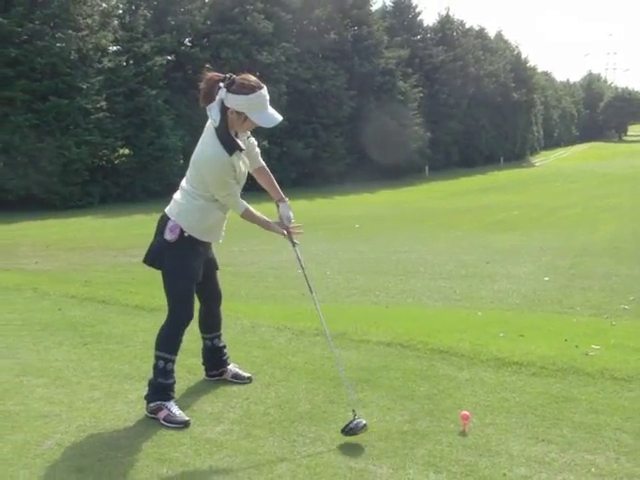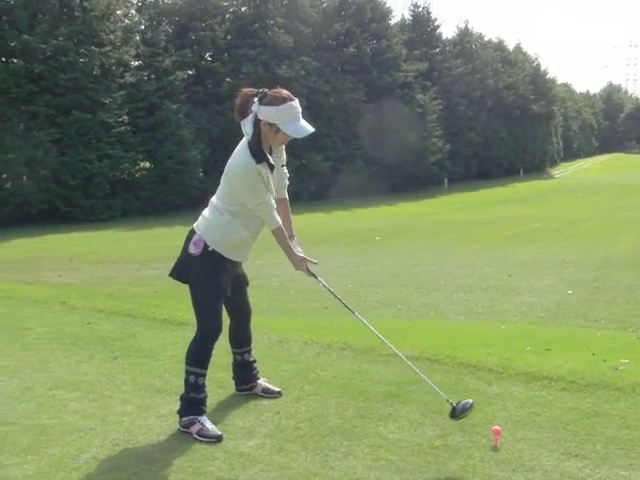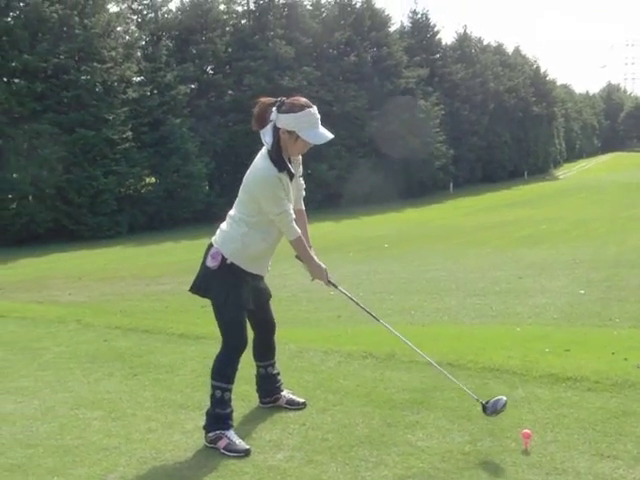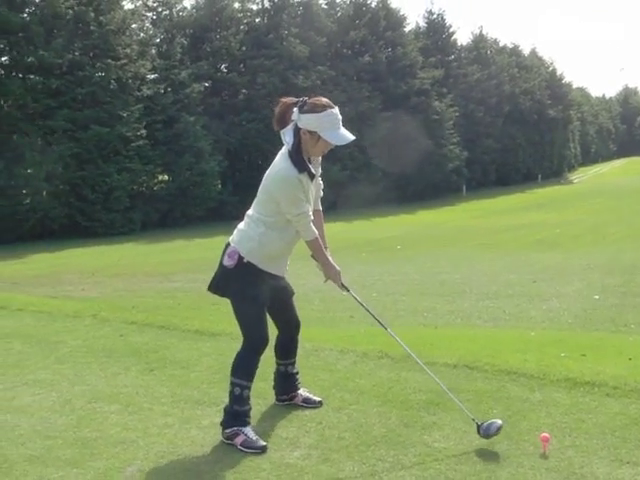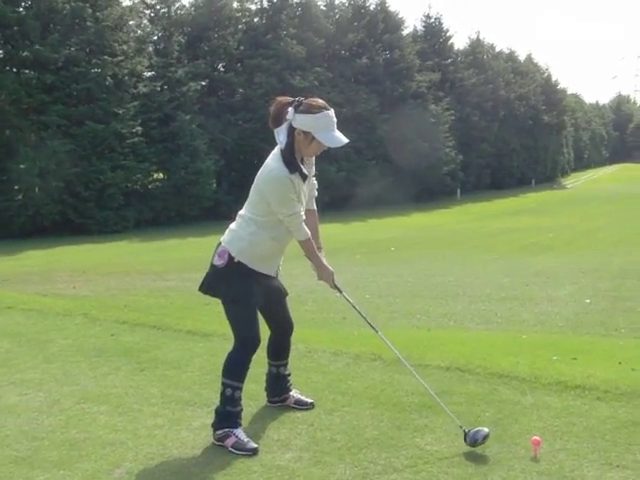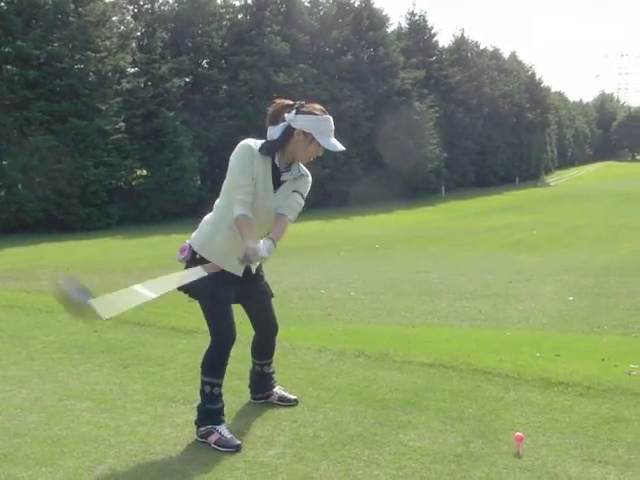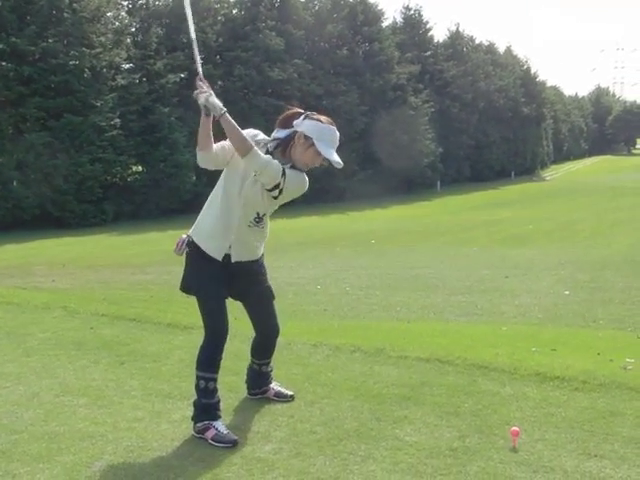
dt=0.4s
person 1, frame 1
left shoulder: (235, 128)
right shoulder: (216, 156)
left elbow: (257, 164)
right elbow: (234, 204)
left wrist: (282, 203)
right wrist: (272, 227)
left hip: (198, 233)
right hip: (182, 234)
left knee: (212, 299)
right knee: (181, 312)
left ankle: (216, 365)
right ankle: (159, 397)
person 1, frame 2
left shoulder: (273, 148)
right shoulder: (245, 166)
left elbow: (281, 196)
right elbow: (268, 216)
left wrist: (293, 243)
right wrist: (292, 254)
left hip: (229, 251)
right hip: (208, 250)
left knee: (242, 315)
right knee: (210, 327)
left ankle: (246, 379)
right ankle: (190, 411)
person 1, frame 3
left shoulder: (290, 158)
right shoulder: (266, 175)
left elbow: (298, 207)
right elbow: (287, 225)
left wrist: (310, 253)
right wrist: (312, 263)
left hip: (250, 263)
right hip: (228, 263)
left knee: (265, 328)
right knee: (235, 341)
left ankle: (270, 392)
right ankle: (217, 427)
person 1, frame 4
left shoulder: (309, 159)
right shoulder: (286, 175)
left elbow: (315, 209)
right elbow: (305, 227)
left wrist: (326, 255)
right wrist: (327, 264)
left hip: (270, 263)
right hip: (246, 263)
left knee: (290, 326)
right knee: (256, 339)
left ankle: (287, 389)
right ankle: (235, 423)
person 1, frame 5
left shoulder: (304, 161)
right shoulder: (277, 174)
left elbow: (310, 209)
right elbow: (297, 228)
left wrist: (320, 253)
right wrist: (319, 264)
left hip: (264, 263)
right hip: (238, 261)
left knee: (283, 327)
right knee: (248, 339)
left ankle: (279, 391)
right ankle: (226, 424)
person 1, frame 6
left shoulder: (301, 179)
right shoulder: (249, 152)
left elbow: (284, 216)
right elbow: (238, 204)
left wrist: (265, 245)
right wrist: (246, 245)
left hip: (248, 263)
right hip: (212, 256)
left knee: (267, 327)
right knee: (224, 336)
left ankle: (262, 387)
right ankle: (208, 421)
person 1, frame 7
left shoulder: (297, 181)
right shoulder: (253, 139)
left elbow: (253, 161)
right elbow: (206, 159)
left wrist: (220, 113)
right wrist: (208, 112)
left hip: (247, 259)
right hip: (207, 251)
left knee: (268, 328)
right knee: (217, 332)
left ankle: (259, 383)
right ankle: (205, 416)
